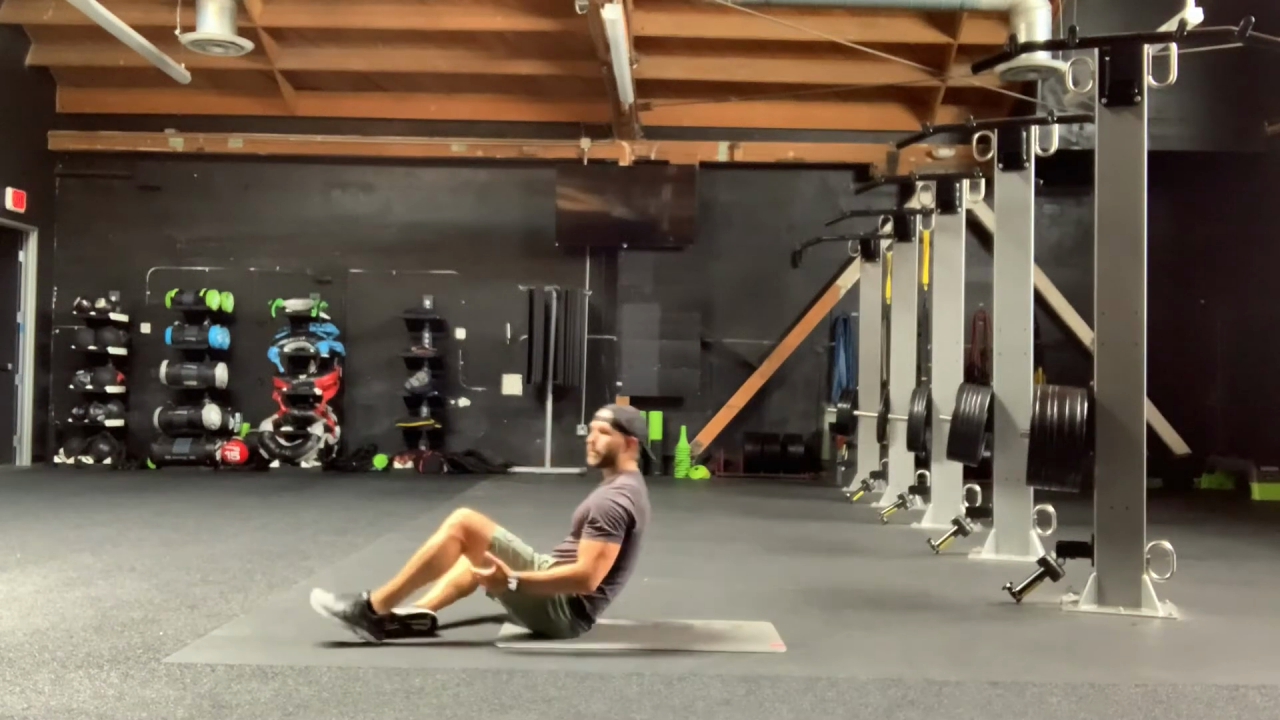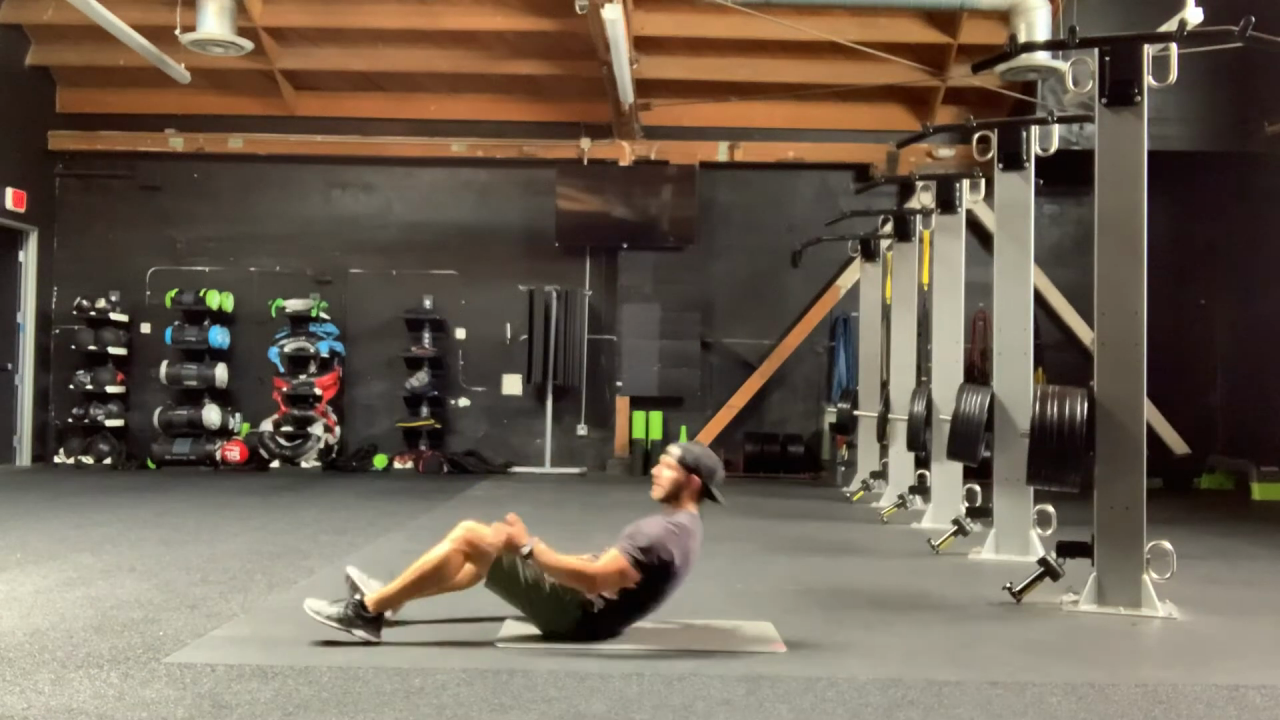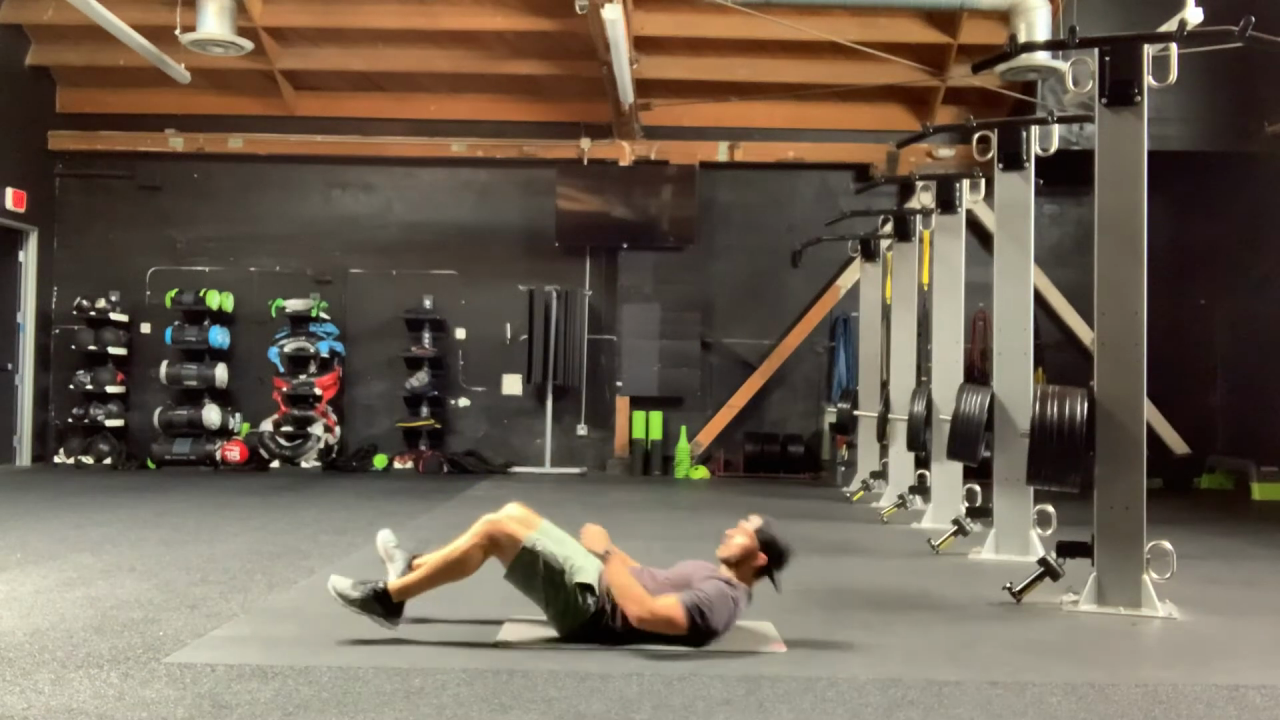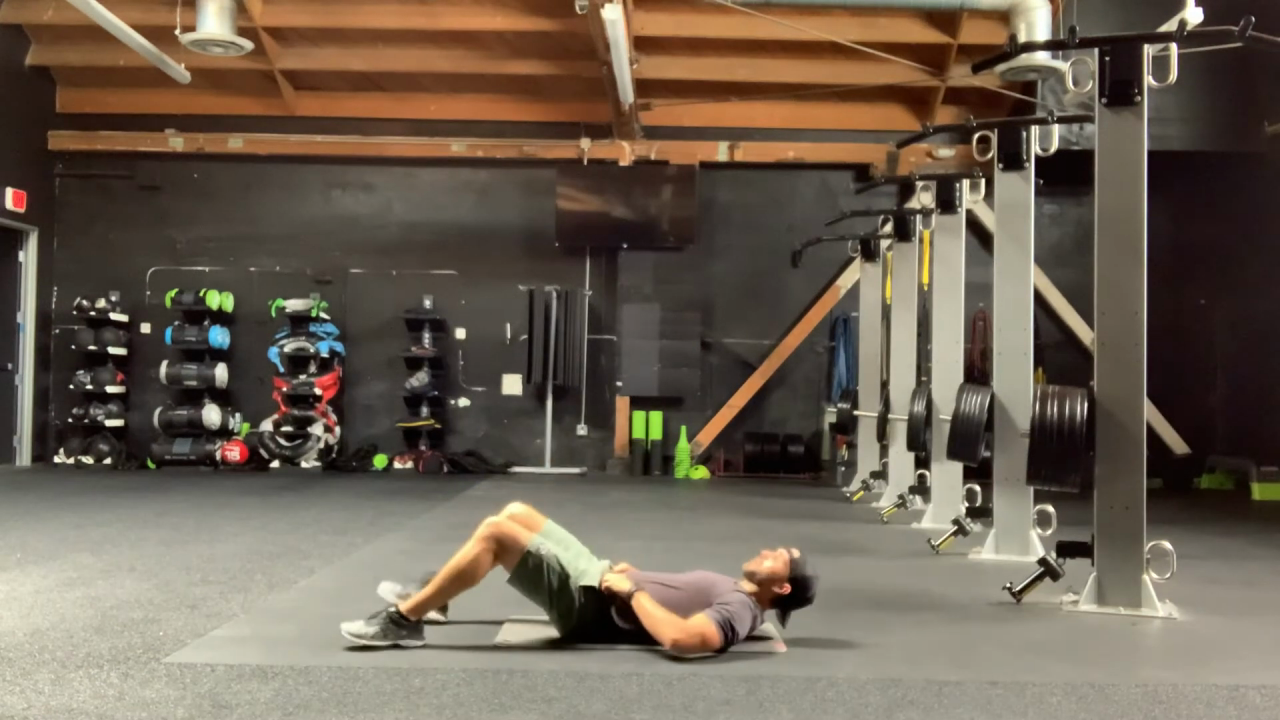
dt=0.3s
person 1, frame 1
left shoulder: (615, 499)
right shoulder: (621, 488)
left elbow: (587, 576)
left wrist: (513, 579)
right wrist: (507, 566)
left hip: (562, 608)
right hip: (563, 601)
left knee: (464, 524)
right knee: (479, 550)
left ankle: (372, 611)
right ankle: (422, 614)
person 1, frame 2
left shoulder: (667, 534)
right shoulder: (677, 526)
left elbow: (590, 580)
left wrist: (528, 547)
right wrist: (535, 546)
left hip: (574, 613)
right hip: (573, 592)
left knee: (468, 536)
right knee: (477, 553)
left ankle: (366, 614)
right ankle: (384, 599)
person 1, frame 3
left shoulder: (719, 600)
right shoulder: (720, 576)
left elbow: (643, 614)
left wrist: (605, 551)
right wrist: (612, 558)
left hip: (587, 606)
right hip: (595, 579)
left knee: (491, 530)
right knee: (513, 512)
left ankle: (388, 599)
right ankle: (413, 568)
person 1, frame 4
left shoulder: (738, 612)
right shoulder: (732, 591)
left elbow: (679, 638)
left wrist: (631, 592)
right wrist: (633, 574)
left hip: (588, 606)
right hip: (595, 576)
left knee: (493, 531)
right knee: (513, 513)
left ankle: (403, 620)
right ankle: (432, 595)
